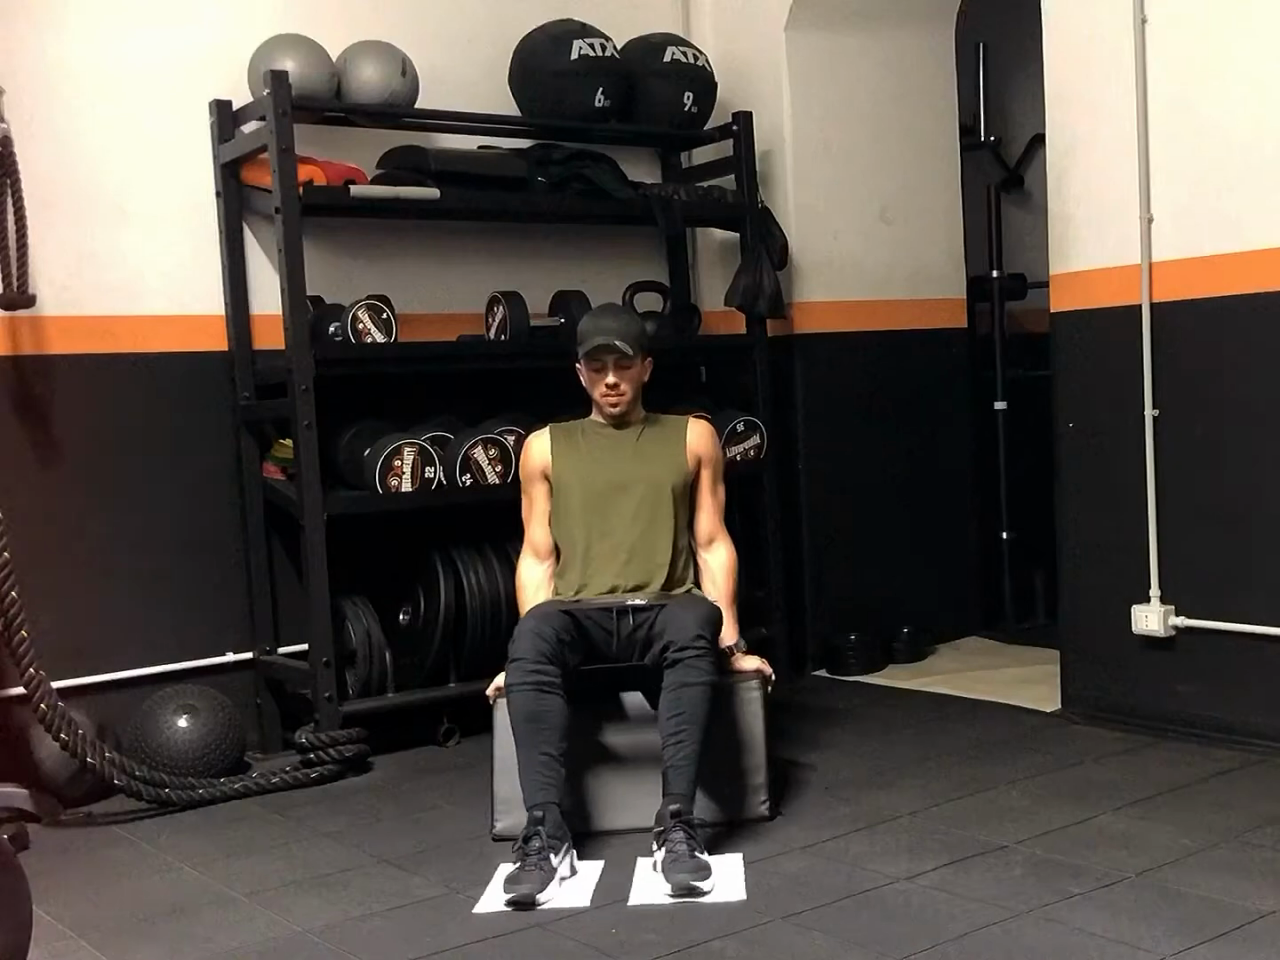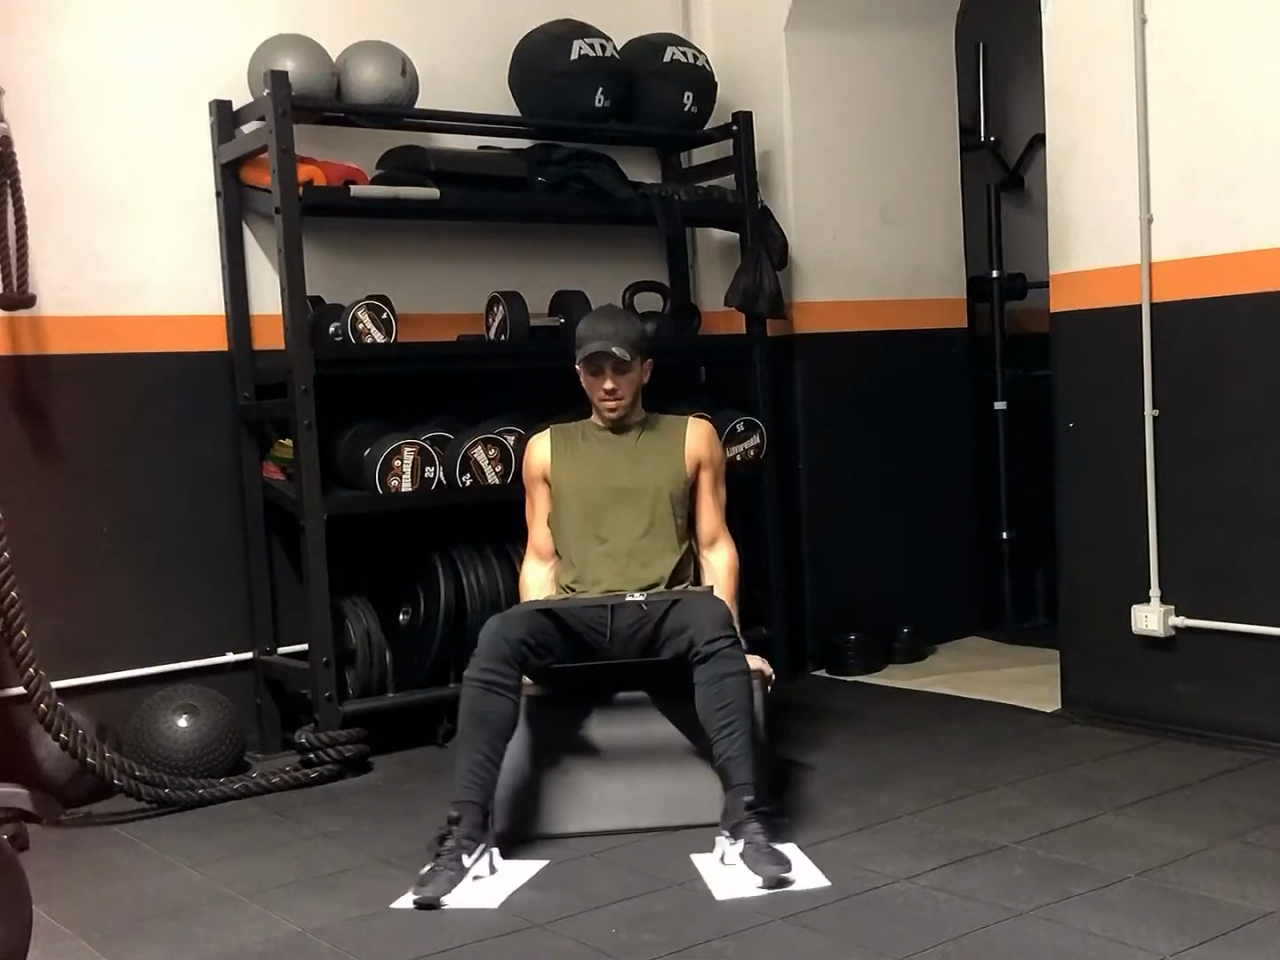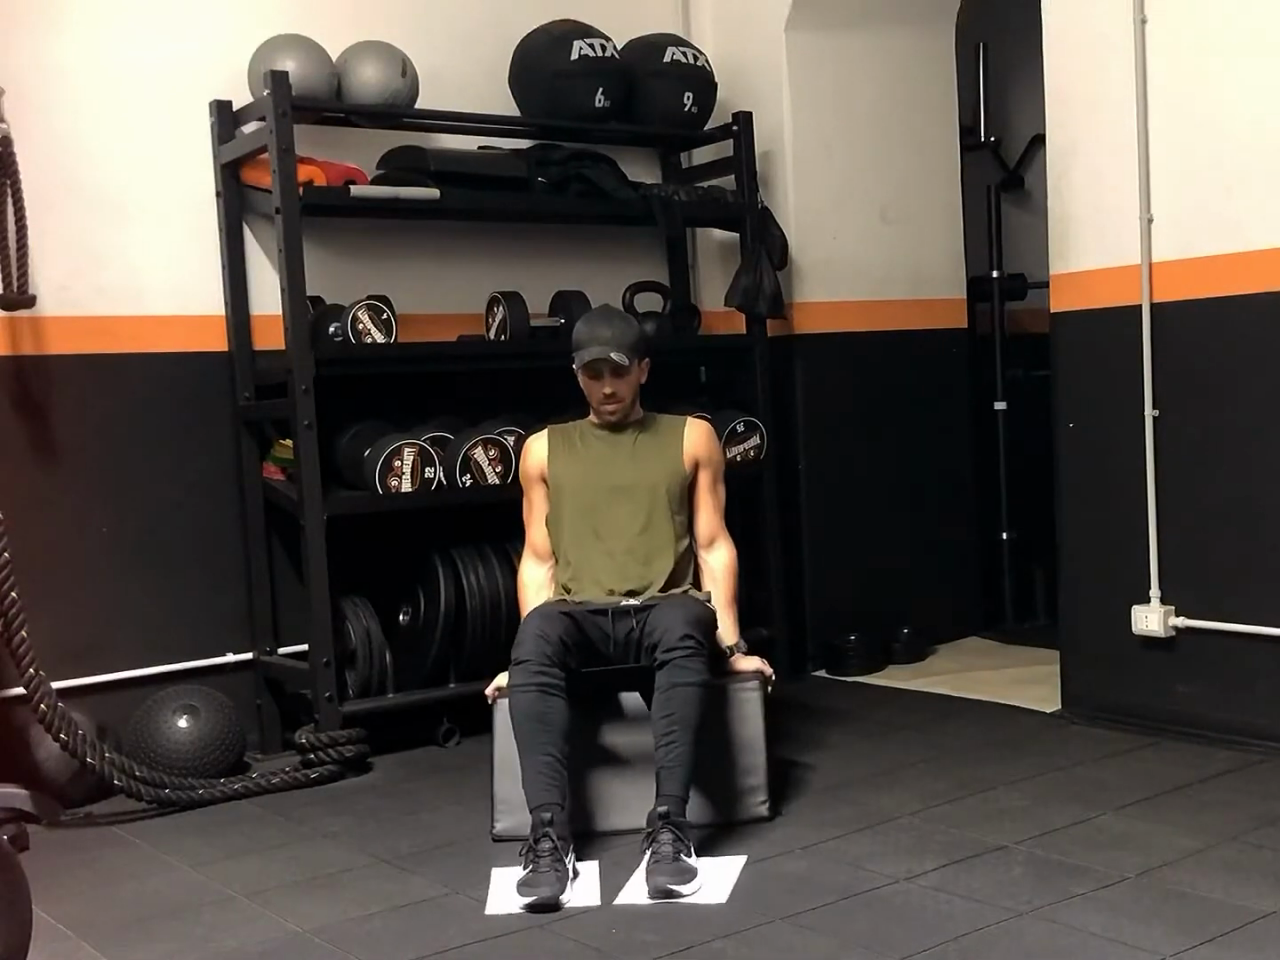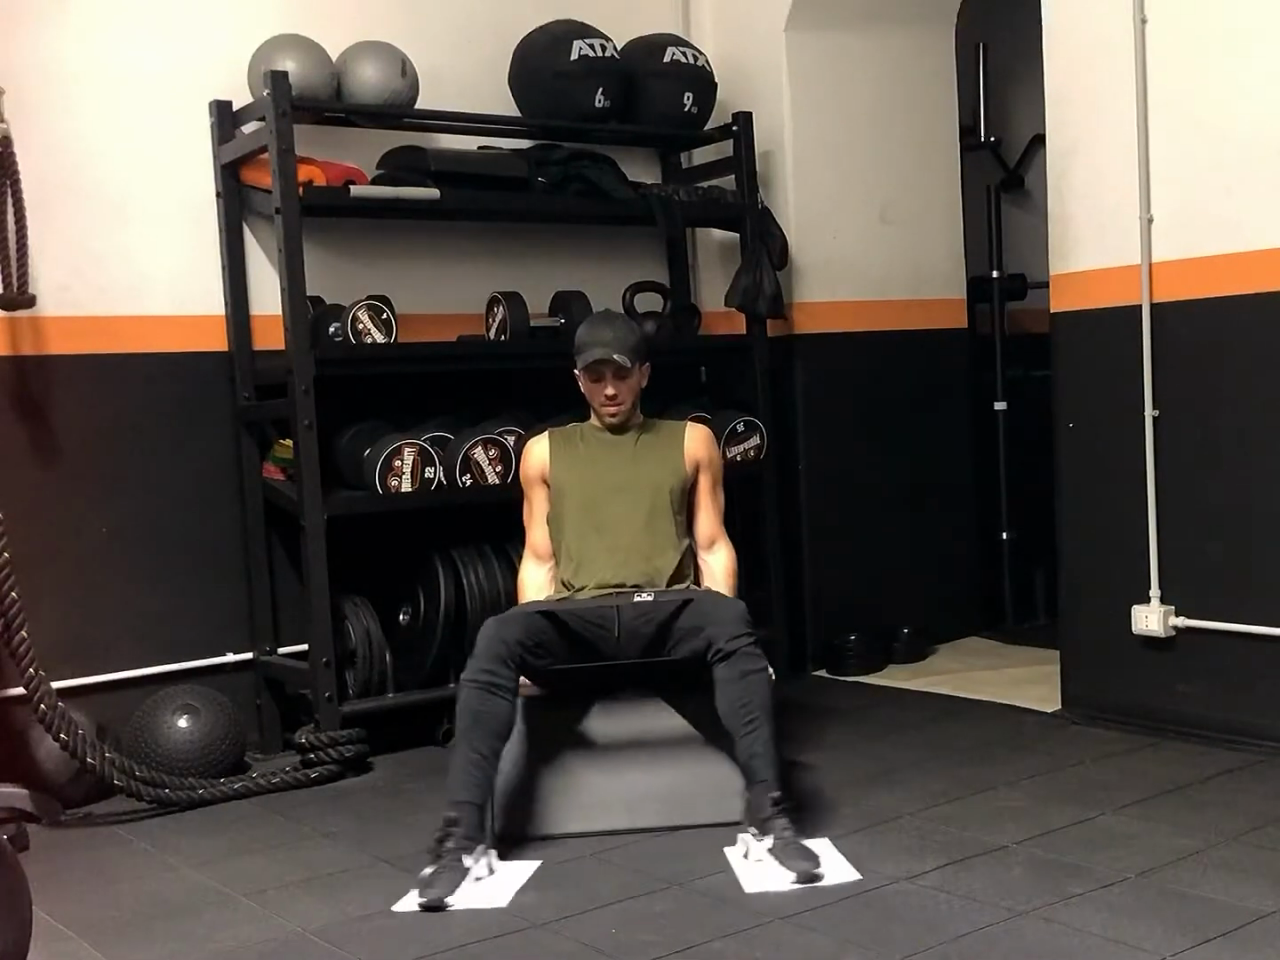
dt=1s
person 1, frame 1
left shoulder: (693, 437)
right shoulder: (545, 447)
left elbow: (712, 544)
right elbow: (538, 557)
left wrist: (731, 641)
right wrist: (531, 648)
left hip: (665, 612)
right hip: (582, 618)
left knee: (693, 627)
right knee: (533, 635)
left ankle: (675, 824)
right ankle: (546, 833)
person 1, frame 2
left shoulder: (693, 437)
right shoulder: (546, 449)
left elbow: (714, 546)
right elbow: (540, 558)
left wrist: (729, 637)
right wrist: (533, 644)
left hip: (664, 610)
right hip: (579, 616)
left knee: (710, 619)
right knee: (498, 637)
left ankle: (744, 815)
right ankle: (464, 832)
person 1, frame 3
left shoulder: (692, 437)
right shoulder: (544, 448)
left elbow: (714, 546)
right elbow: (538, 559)
left wrist: (731, 644)
right wrist: (530, 650)
left hip: (664, 612)
right hip: (581, 618)
left knee: (684, 629)
right knee: (536, 638)
left ankle: (668, 826)
right ankle: (548, 834)
person 1, frame 4
left shoulder: (691, 441)
right shoulder: (544, 451)
left elbow: (712, 547)
right elbow: (538, 559)
left wrist: (721, 633)
right wrist: (530, 649)
left hip: (665, 612)
right hip: (579, 617)
left knee: (733, 619)
right knee: (496, 639)
left ankle: (768, 812)
right ankle: (461, 835)
